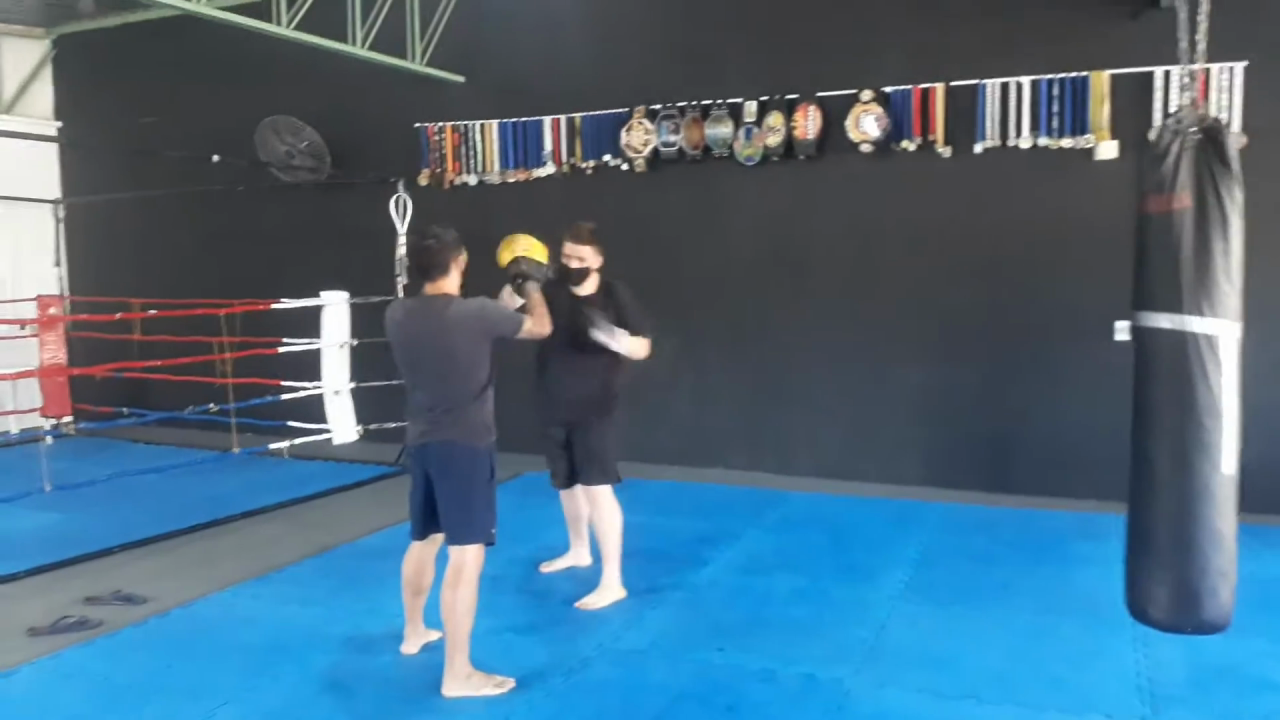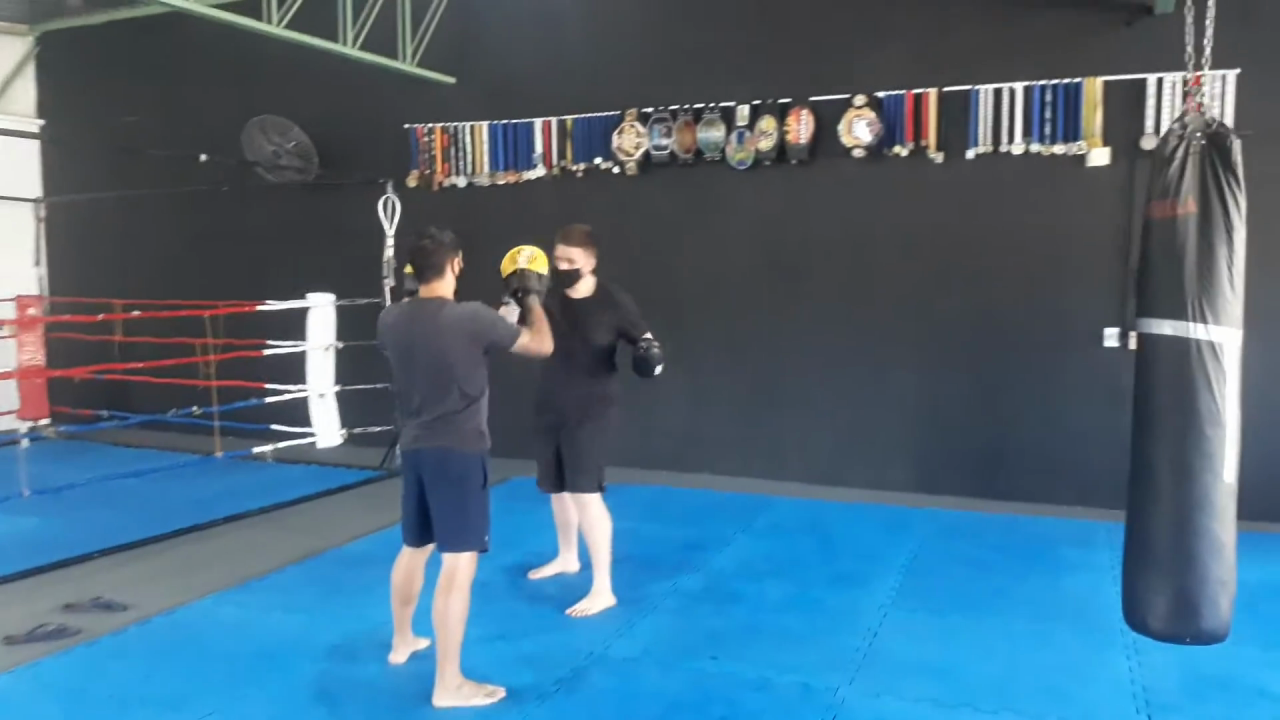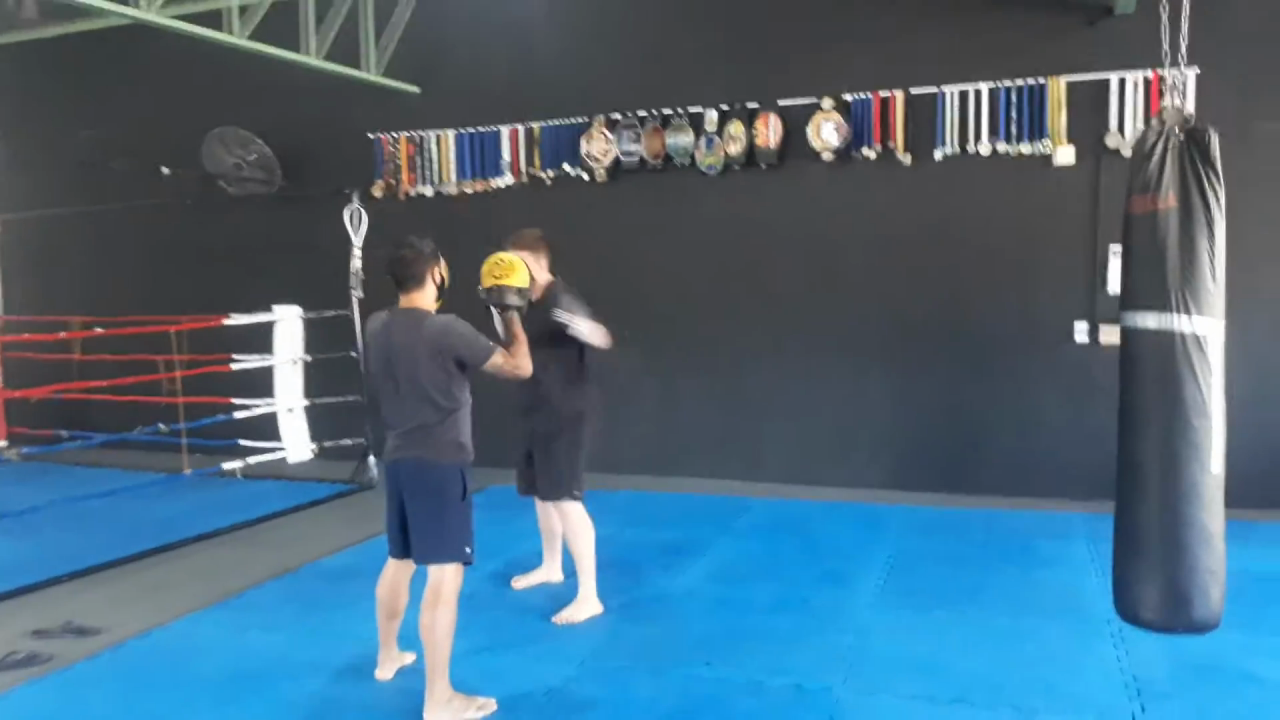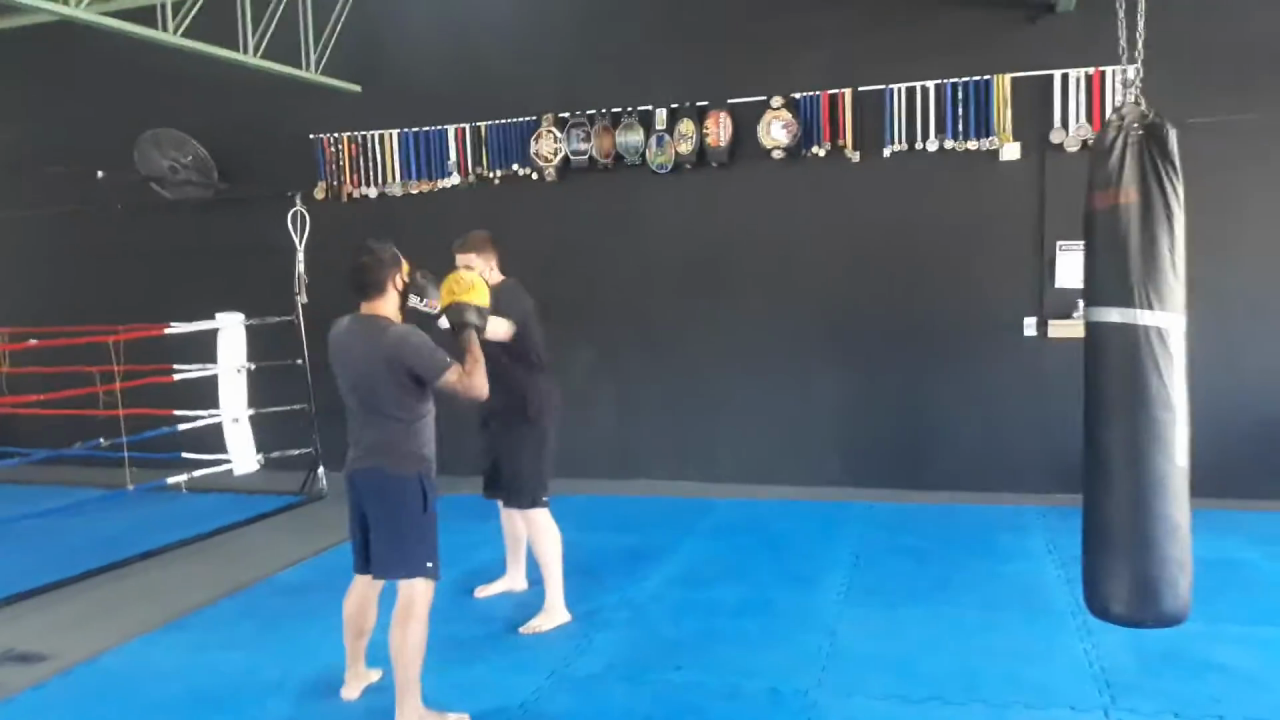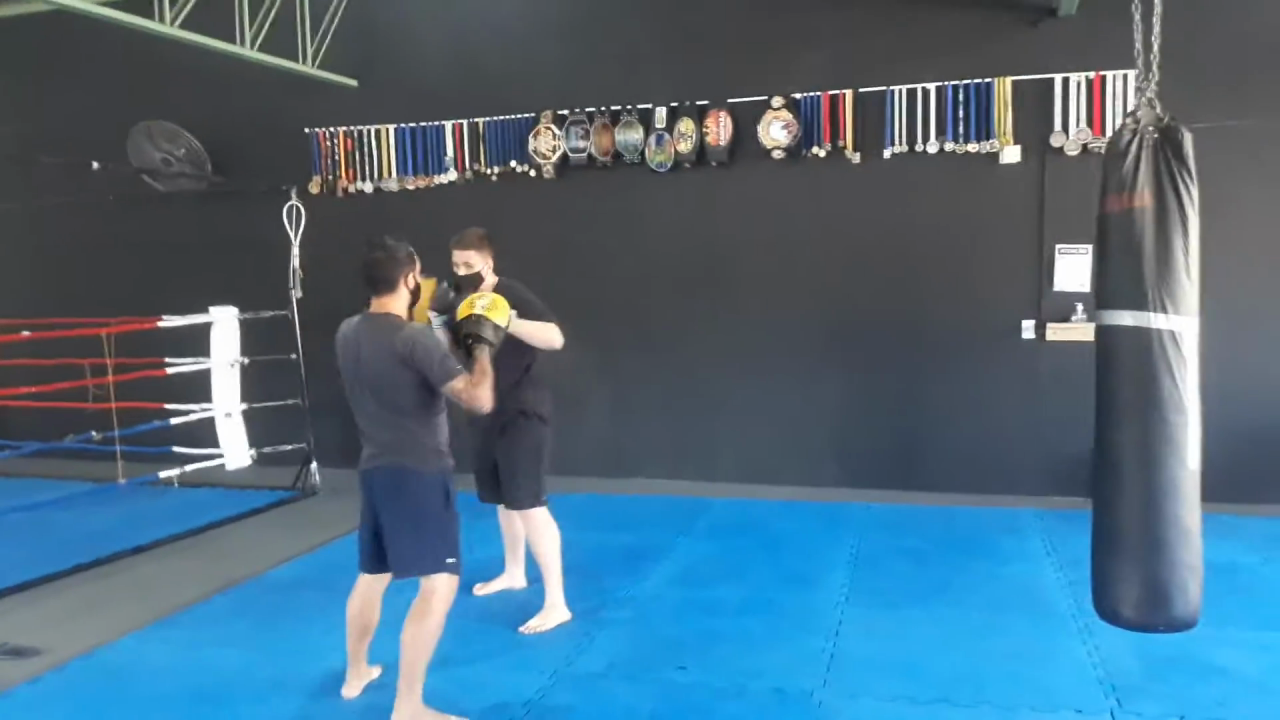
dt=0.2s
person 1, frame 1
left shoulder: (397, 315)
right shoulder: (478, 313)
right elbow: (542, 327)
left wrist: (426, 286)
right wrist: (528, 281)
left hip: (421, 442)
right hip: (465, 446)
left knee: (423, 540)
right knee: (466, 555)
left ankle: (414, 632)
right ankle: (458, 674)
person 1, frame 2
left shoulder: (392, 319)
right shoulder: (471, 317)
right elbow: (542, 345)
left wrist: (412, 289)
right wrist: (532, 296)
left hip: (416, 448)
right hip: (458, 452)
left knee: (414, 548)
right knee: (459, 562)
left ankle: (401, 641)
right ankle: (448, 685)
person 1, frame 3
left shoulder: (377, 327)
right shoulder: (447, 330)
right elbow: (520, 367)
right wrist: (512, 311)
left hip: (398, 458)
right hip: (439, 463)
left knee: (400, 561)
right knee: (445, 575)
left ankle: (388, 657)
person 1, frame 4
left shoulder: (340, 331)
right shoulder: (407, 340)
right elbow: (476, 389)
left wrist: (418, 303)
right wrist: (470, 328)
left hip: (362, 470)
right hip: (402, 475)
left knee: (366, 577)
right knee: (415, 589)
left ankle: (355, 674)
person 1, frame 5
left shoulder: (348, 332)
right shoulder: (415, 340)
right elbow: (479, 400)
right wrist: (483, 344)
left hip: (376, 468)
right hip: (419, 473)
left knee: (373, 576)
right knee: (438, 586)
left ankle: (356, 673)
person 2, frame 1
left shoulder: (616, 295)
right shoulder: (550, 285)
left elbow: (642, 347)
right elbow: (505, 308)
left wrist: (613, 337)
left hip: (596, 405)
right hip: (556, 402)
left knee: (596, 486)
right knee: (565, 480)
left ankle: (612, 582)
right ankle: (578, 550)
person 2, frame 2
left shoulder: (612, 301)
right shoulder: (546, 291)
left elbow: (641, 339)
left hip: (591, 407)
right hip: (550, 406)
left knee: (585, 492)
right knee: (557, 486)
left ankle: (603, 588)
right ankle: (566, 556)
person 2, frame 3
left shoulder: (558, 298)
right shoulder: (528, 300)
left elbow: (600, 338)
left wrist: (579, 323)
left hip: (566, 413)
right hip: (540, 412)
left knee: (565, 498)
right knee: (541, 491)
left ankle: (589, 596)
right ankle: (550, 566)
person 2, frame 4
left shoulder: (509, 294)
left elbow: (497, 331)
right elbow: (480, 346)
left hip: (527, 414)
right hip: (502, 414)
left knee: (529, 505)
right knee: (506, 498)
left ankle: (556, 605)
right ankle: (514, 574)
person 2, frame 5
left shoulder: (513, 296)
right shoulder: (462, 301)
left elbow: (554, 339)
left wrist: (506, 320)
left hip: (524, 416)
right hip: (489, 417)
left knee: (529, 506)
right knee: (502, 500)
left ankle: (555, 603)
right ankle: (513, 572)
